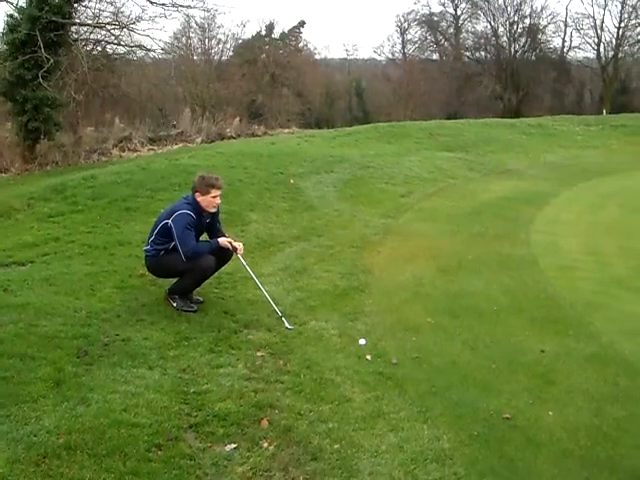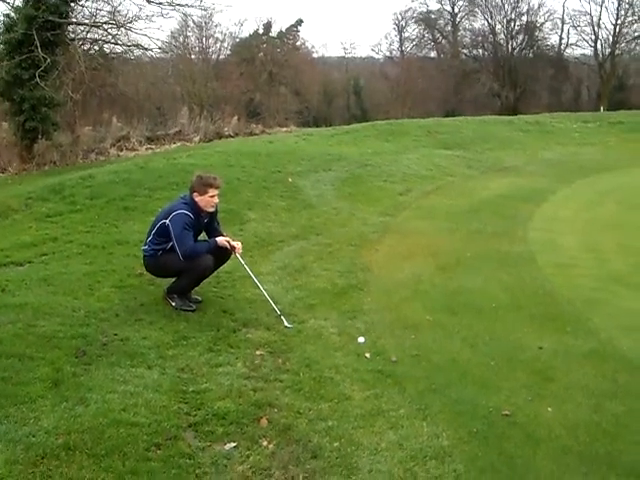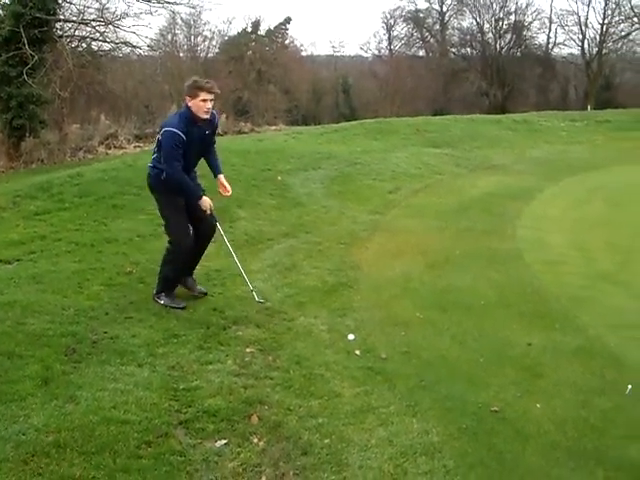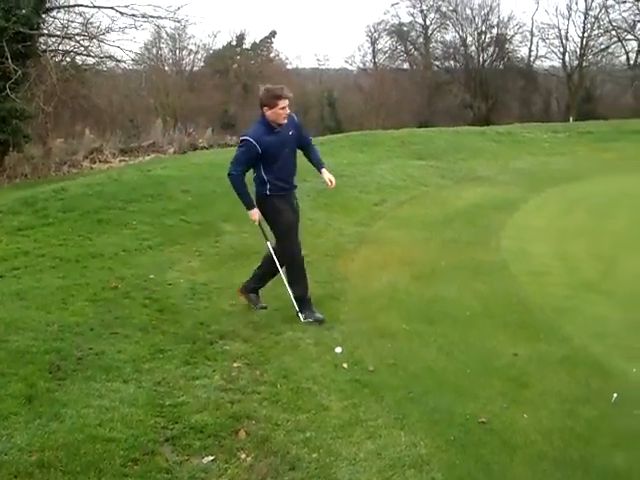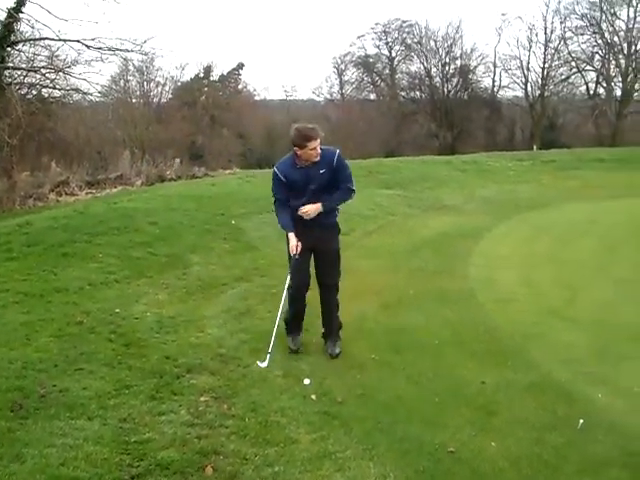
dt=1s
person 1, frame 1
left shoulder: (210, 207)
right shoulder: (183, 215)
left elbow: (216, 233)
right elbow: (188, 252)
left wrist: (231, 243)
right wrist: (217, 243)
left hip: (182, 250)
right hip: (158, 259)
left knee: (225, 252)
right knee: (206, 263)
left ankle: (185, 290)
right ankle: (175, 293)
person 1, frame 2
left shoulder: (208, 207)
right shoulder: (181, 215)
left elbow: (215, 233)
right elbow: (186, 252)
left wrist: (229, 243)
right wrist: (215, 242)
left hip: (179, 250)
right hip: (156, 259)
left knee: (224, 251)
right knee: (204, 262)
left ankle: (183, 289)
right ankle: (174, 293)
person 1, frame 3
left shoulder: (210, 120)
right shoulder: (173, 129)
right elbow: (172, 171)
left wrist: (219, 175)
right wrist: (199, 197)
left hip: (188, 179)
right hip: (164, 183)
left knee: (206, 228)
right knee: (181, 239)
left ankle: (185, 276)
right ankle: (163, 292)
person 1, frame 4
left shoulder: (291, 122)
right shoulder: (254, 139)
left elbow: (307, 146)
right elbow: (235, 173)
left wrist: (322, 168)
right wrist: (250, 207)
left hip: (289, 194)
right hip: (272, 200)
left knee: (283, 249)
right knee: (292, 252)
left ankle: (250, 287)
right ankle: (303, 305)
person 1, frame 5
left shoulder: (333, 157)
right shoulder: (282, 170)
left elbow: (347, 189)
right elbow: (280, 205)
left wrist: (320, 206)
right wrist: (290, 233)
left hip: (326, 228)
right hip: (298, 231)
left knee: (329, 284)
right knee: (298, 284)
left ankle: (332, 335)
right ankle: (293, 330)
